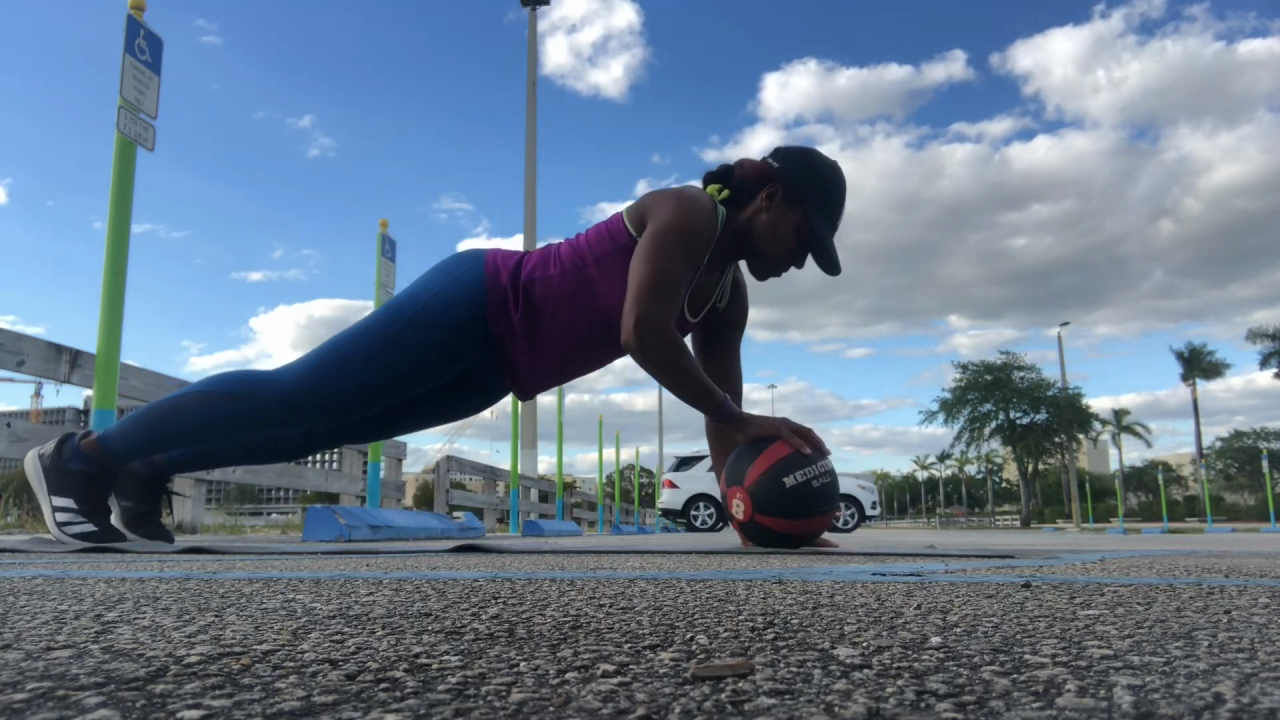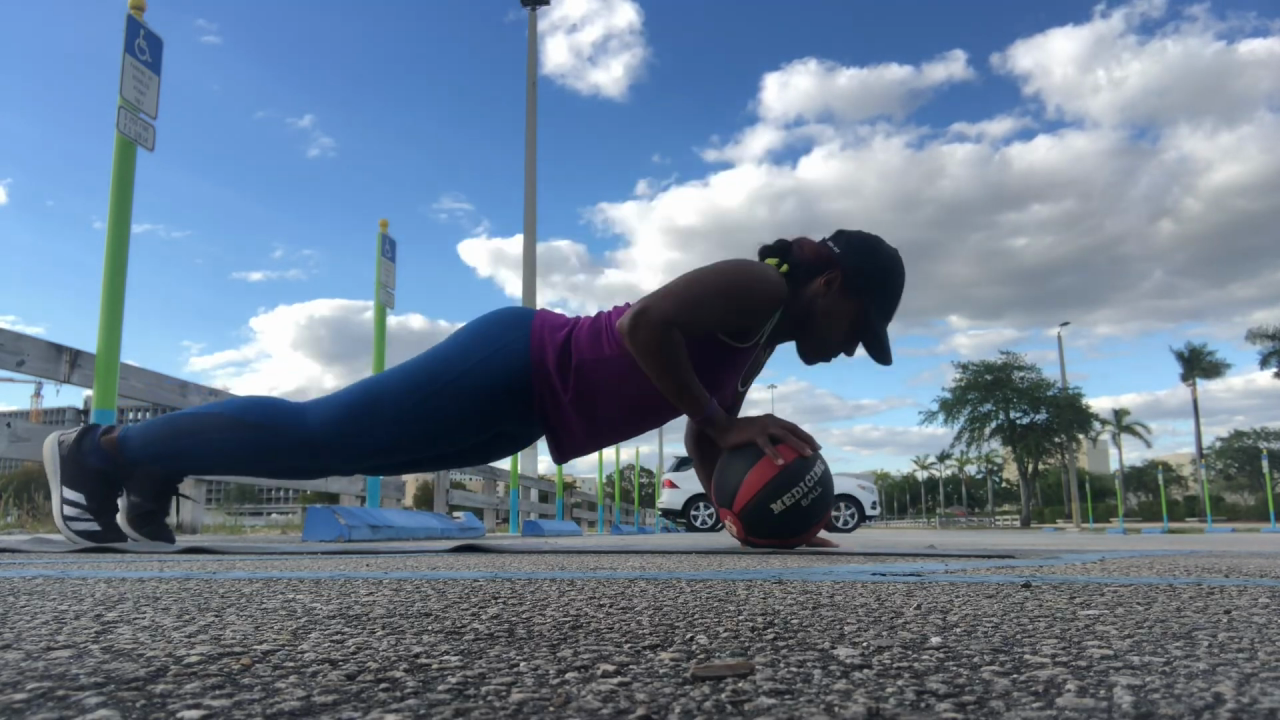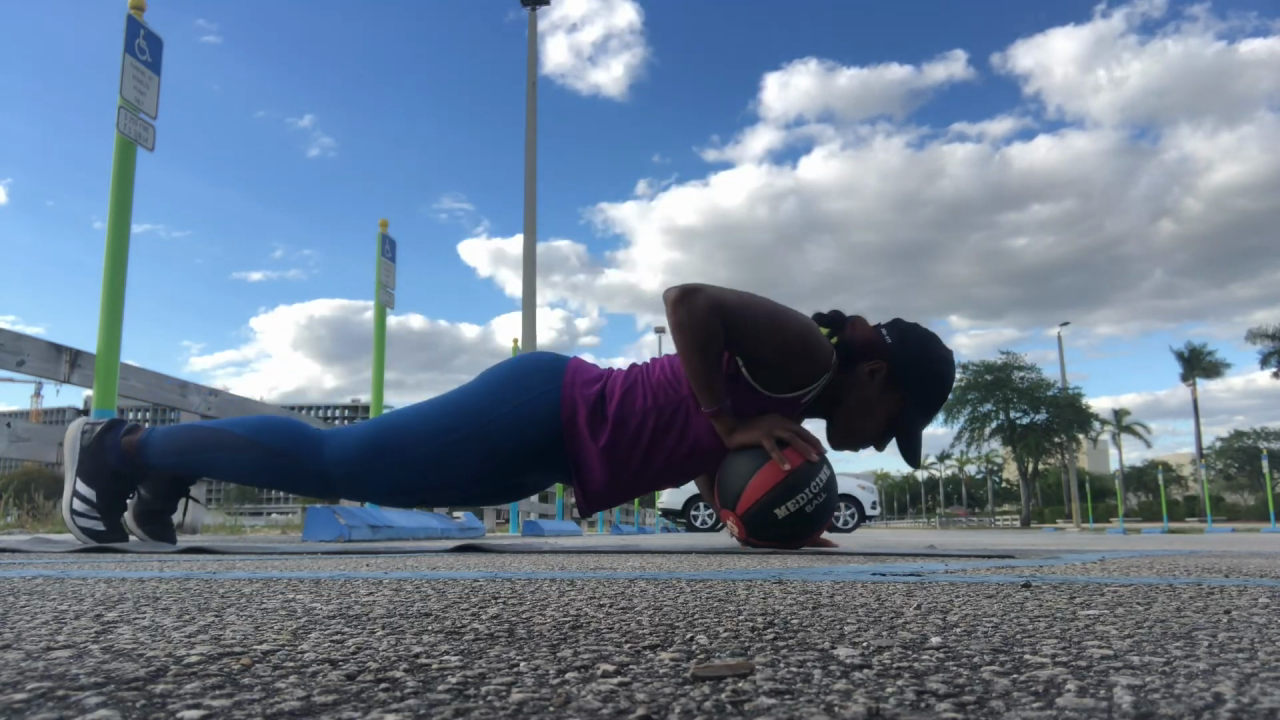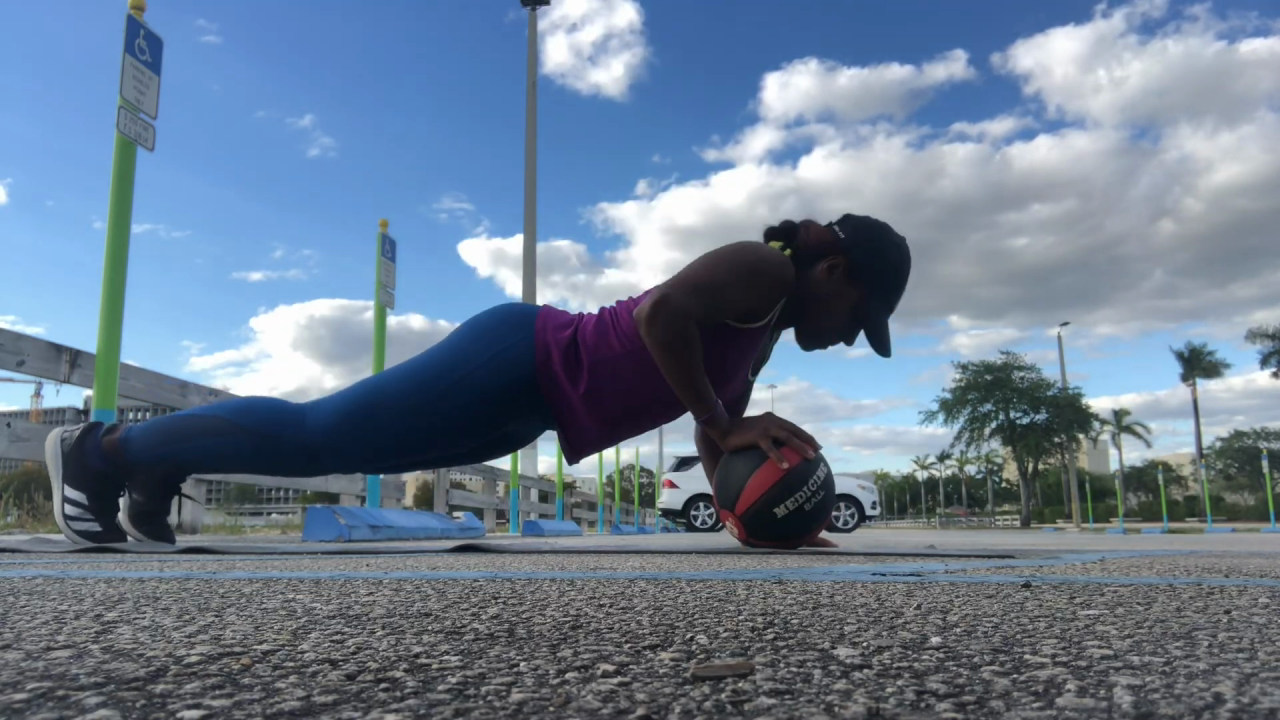
dt=0.4s
person 1, frame 1
left shoulder: (726, 290)
right shoulder: (686, 212)
left elbow: (720, 406)
right elbow: (643, 337)
right wrist: (738, 417)
left hip: (495, 367)
right hip: (473, 307)
left knee: (323, 427)
right knee: (289, 398)
left ankle: (147, 473)
right ankle: (80, 457)
person 1, frame 2
left shoulder: (759, 340)
right shoulder: (755, 287)
left elbow: (706, 446)
right elbow: (643, 328)
right wrist: (718, 422)
left hip: (526, 407)
right hip: (514, 367)
left knee: (333, 447)
right knee: (313, 433)
left ankle: (156, 471)
right ankle: (97, 451)
person 1, frame 3
left shoulder: (788, 396)
right shoulder: (805, 353)
left elbow: (712, 474)
right elbow: (687, 297)
right wrist: (729, 422)
left hip: (551, 443)
right hip: (539, 416)
left knee: (344, 460)
right knee: (330, 461)
left ankle: (163, 467)
right ankle: (119, 445)
person 1, frame 4
left shoulder: (764, 333)
right shoulder: (764, 270)
left elbow: (716, 446)
right elbow: (659, 311)
left wrist: (752, 457)
right wrist: (722, 421)
left hip: (528, 403)
right hip: (516, 364)
left knee: (331, 441)
right knee: (312, 434)
left ankle: (158, 471)
right ankle: (101, 449)
